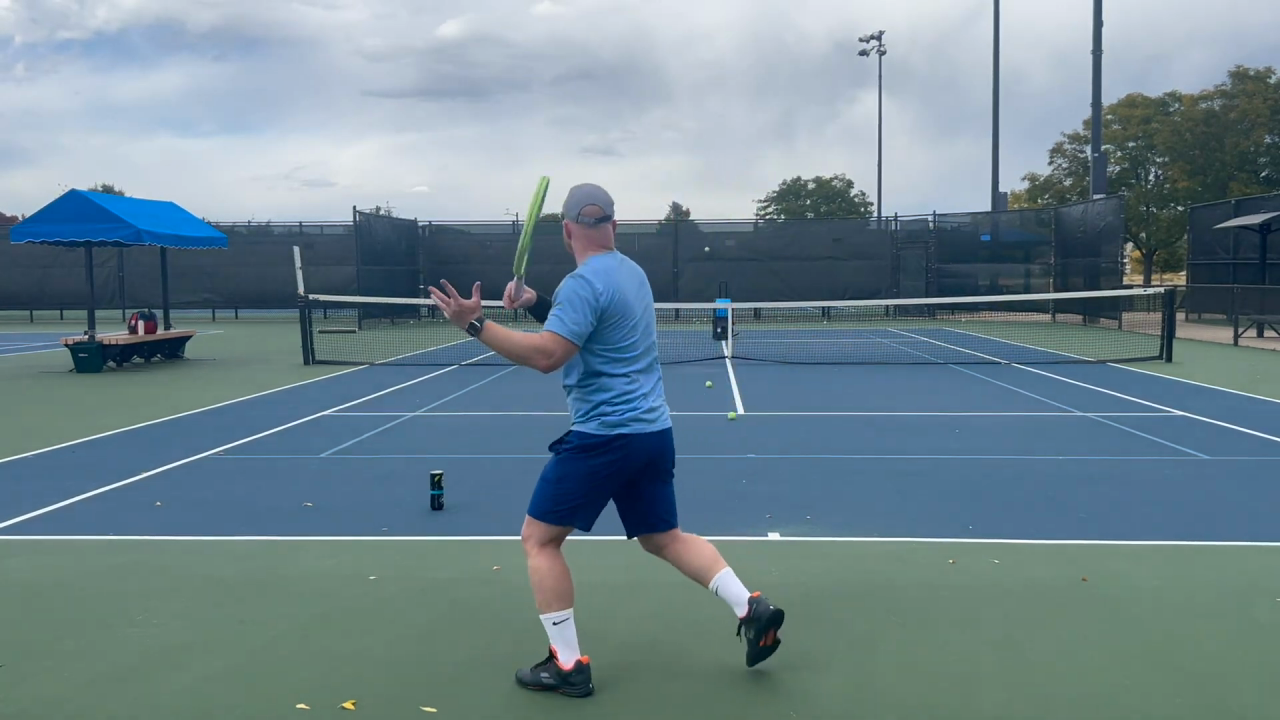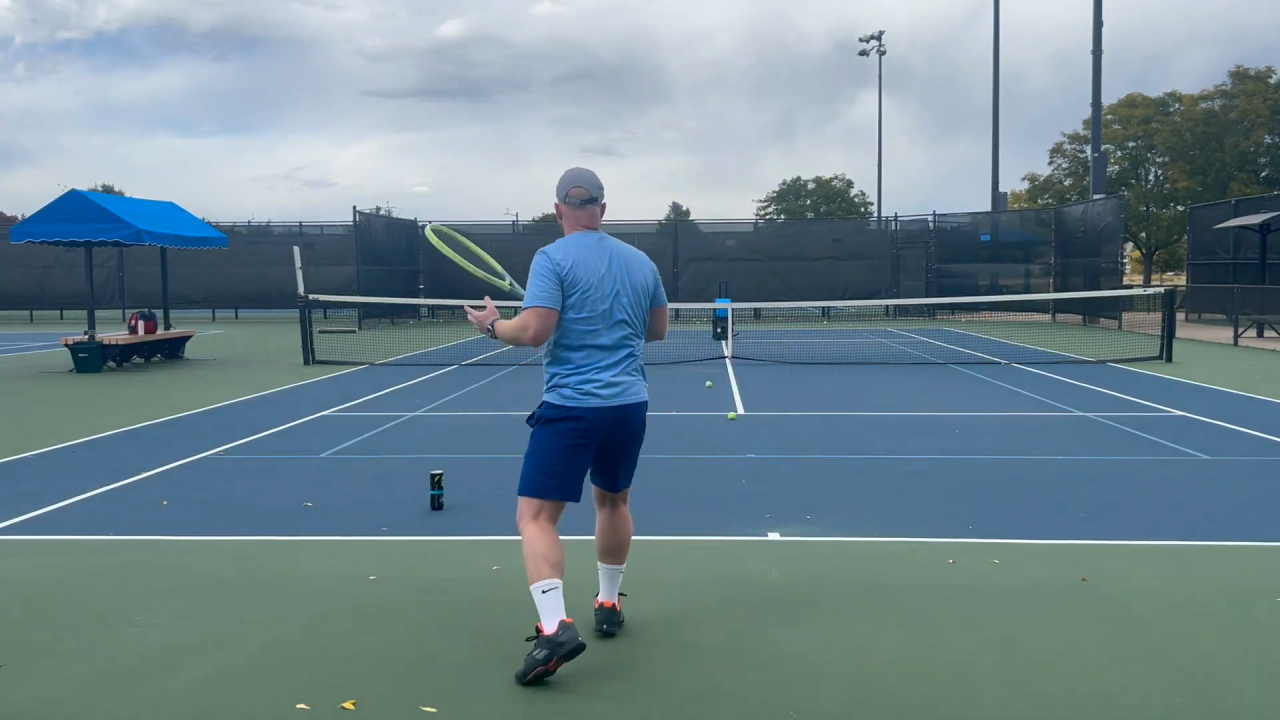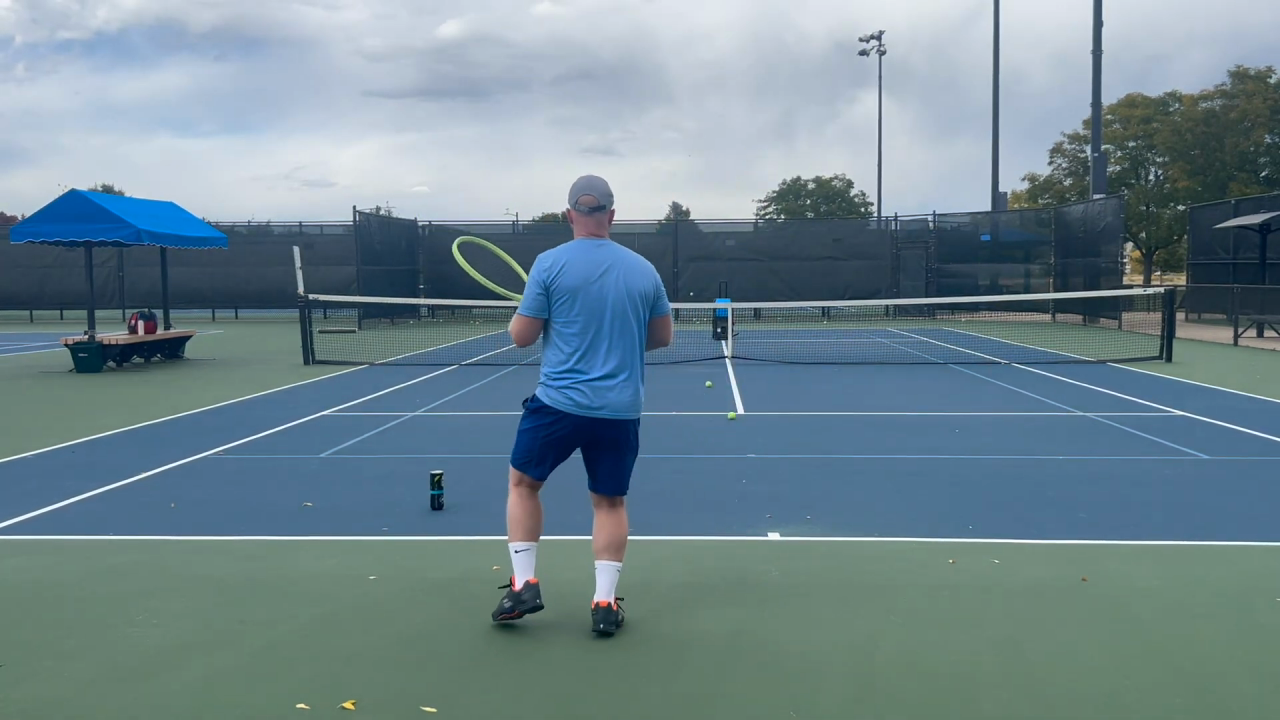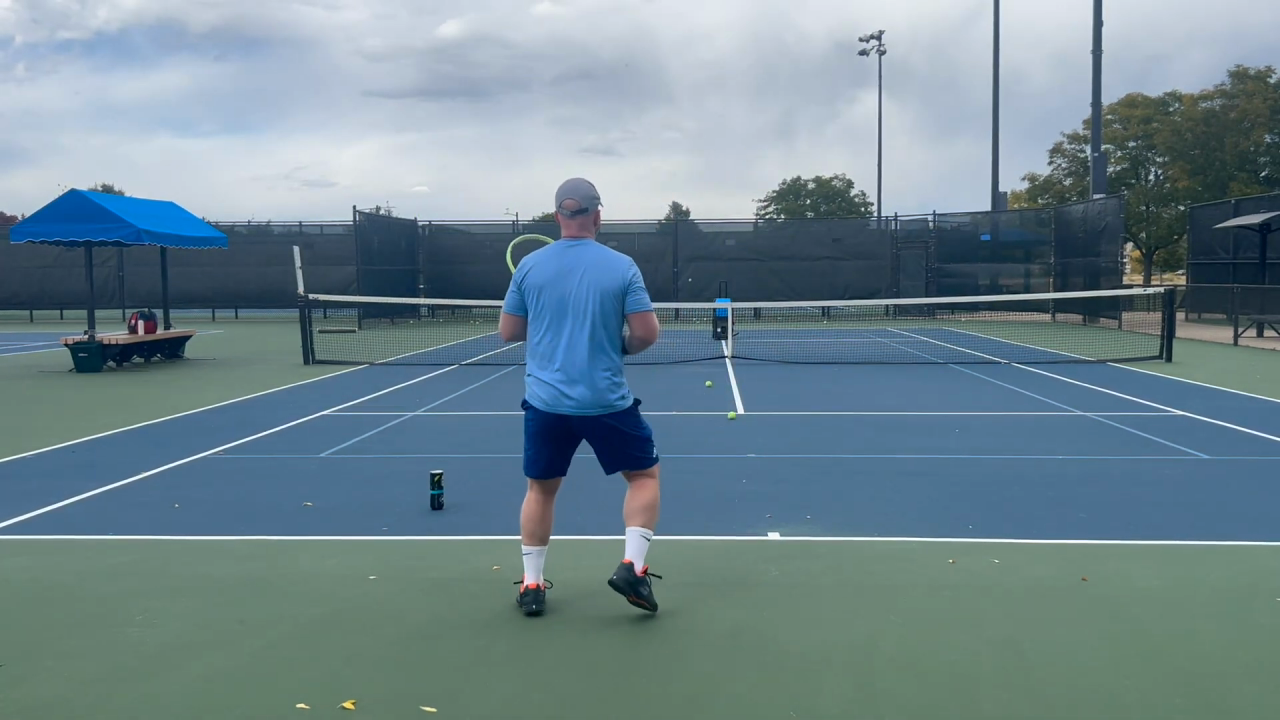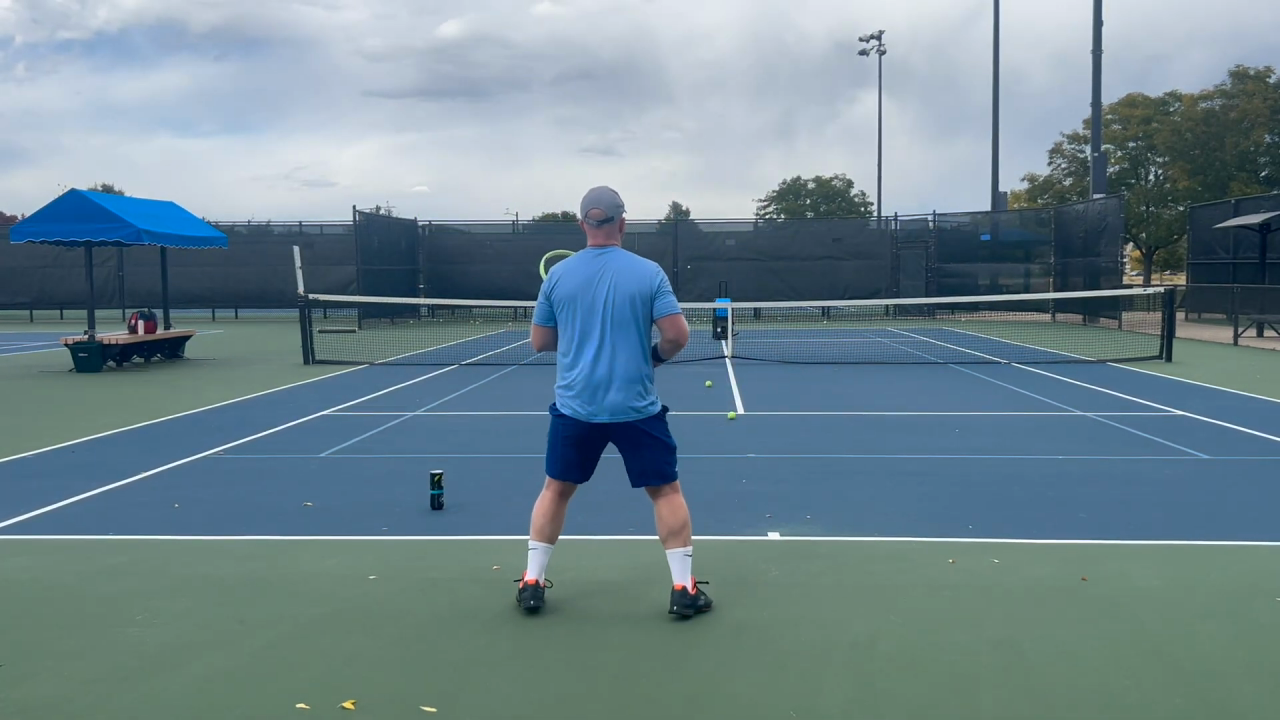
dt=0.3s
person 1, frame 1
left shoulder: (583, 281)
right shoulder: (631, 271)
left elbow: (548, 354)
left wrist: (477, 324)
right wrist: (536, 303)
left hip: (604, 437)
right hip: (654, 433)
left knee: (539, 539)
right knee: (666, 538)
left ankle: (569, 664)
right ankle: (751, 607)
person 1, frame 2
left shoulder: (552, 257)
right shoulder: (640, 260)
left elbow: (531, 333)
right elbow: (658, 330)
left wrist: (492, 323)
left hip: (570, 407)
right hip: (630, 406)
left knee: (536, 514)
right knee: (613, 502)
left ankle: (556, 631)
right ankle: (609, 606)
person 1, frame 3
left shoulder: (550, 263)
right shoulder: (644, 269)
left elbow: (522, 336)
right elbow: (662, 337)
left wrist: (521, 319)
left hip: (557, 404)
right hip: (620, 410)
left knee: (522, 484)
right knee: (610, 504)
left ankle: (524, 586)
right ankle: (605, 604)
person 1, frame 4
left shoulder: (528, 267)
right shoulder: (621, 267)
left elbow: (508, 333)
right elbow: (647, 335)
left hip: (545, 404)
right hip: (606, 405)
left knee: (540, 490)
right knee: (644, 475)
left ankle: (532, 586)
right ankle: (632, 567)
person 1, frame 5
left shoulder: (557, 275)
right shoulder: (649, 273)
left elbow: (540, 342)
right elbow: (677, 336)
right wrist: (657, 354)
left hip: (574, 409)
right hip: (636, 410)
left knee: (555, 491)
right knee: (666, 492)
left ankle: (531, 583)
right ankle: (684, 589)
